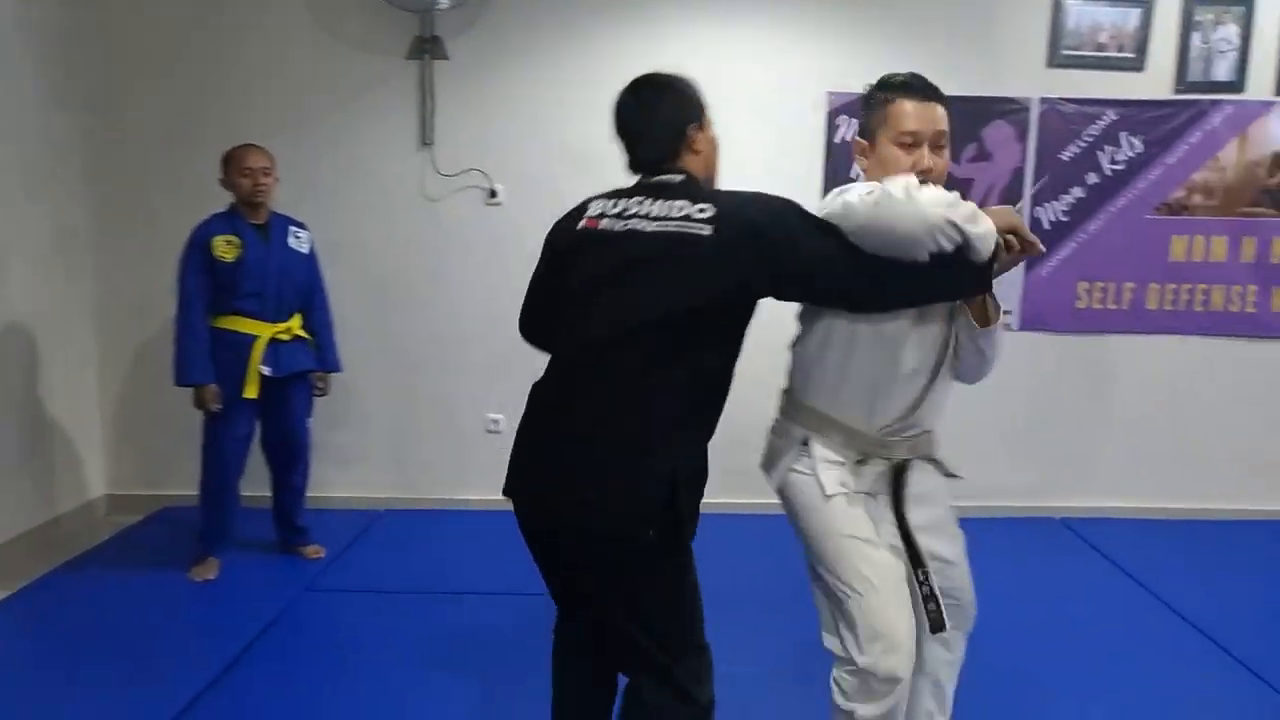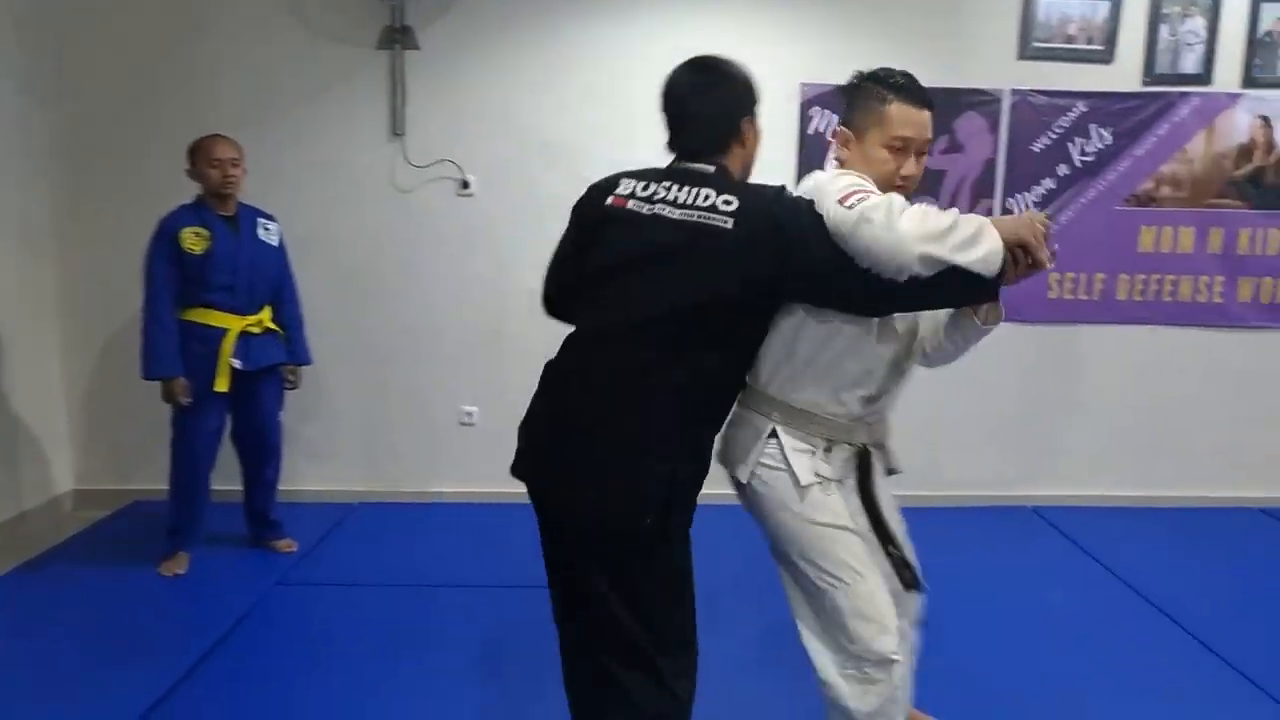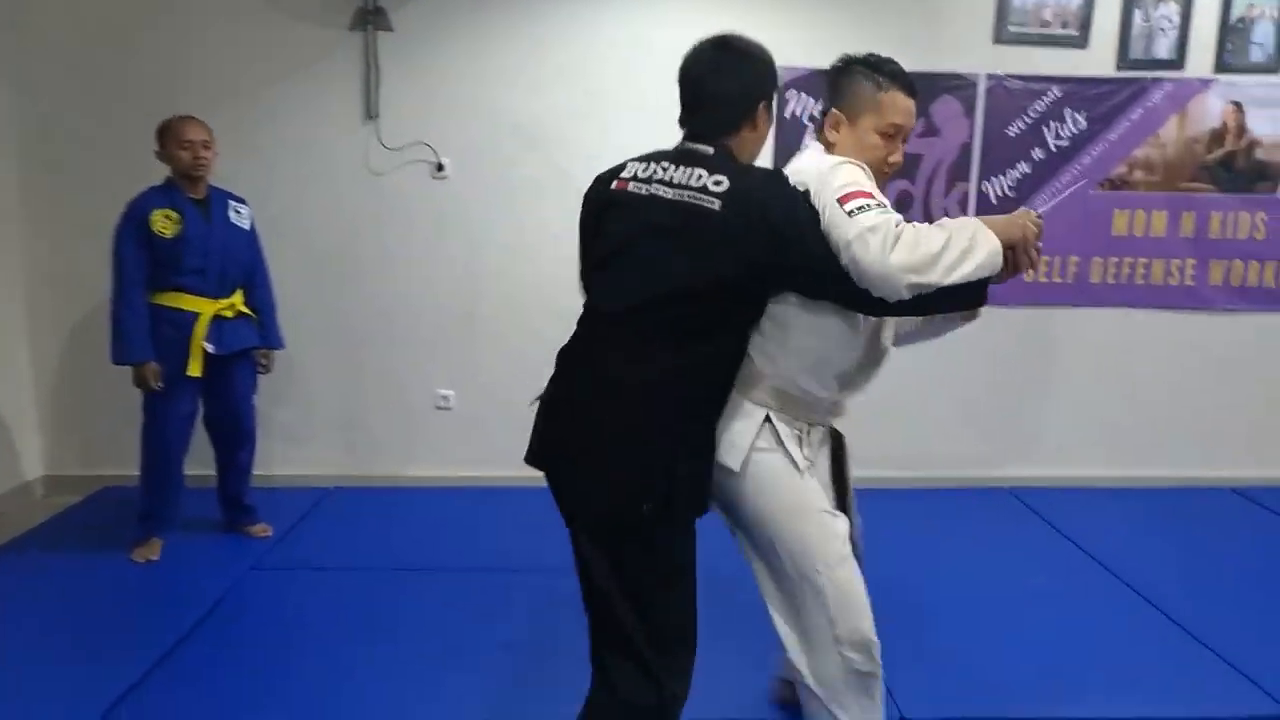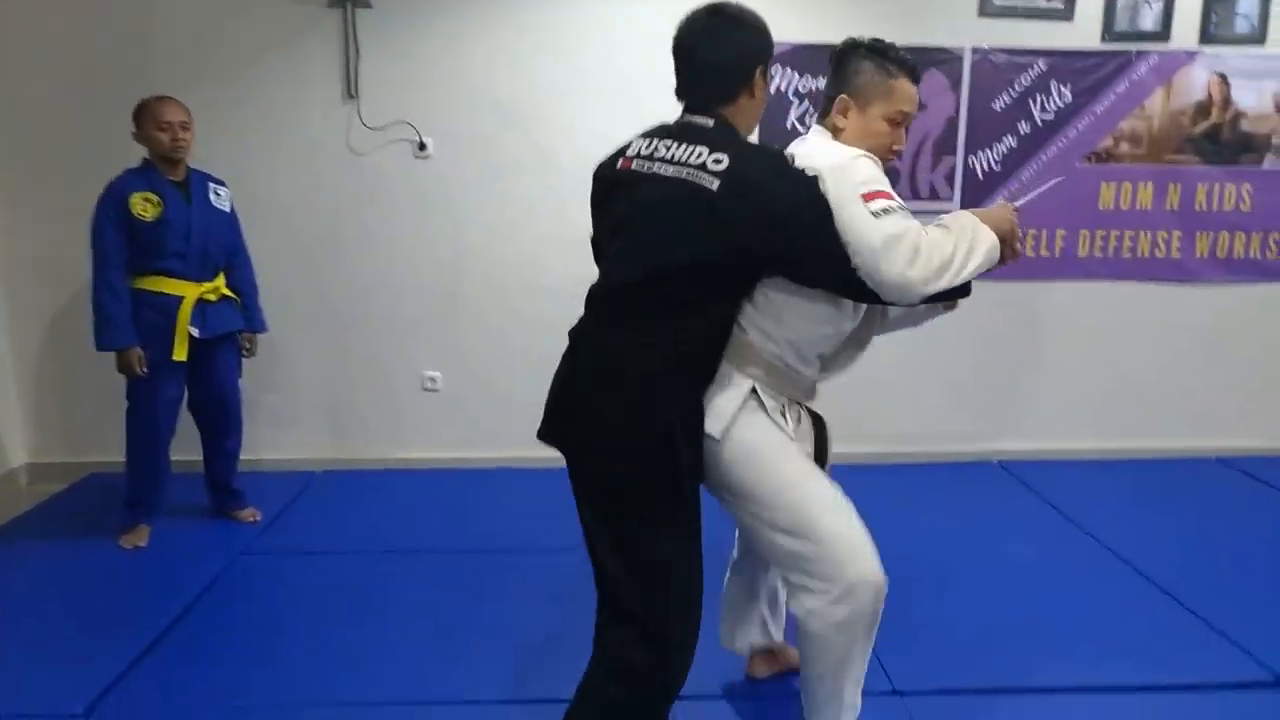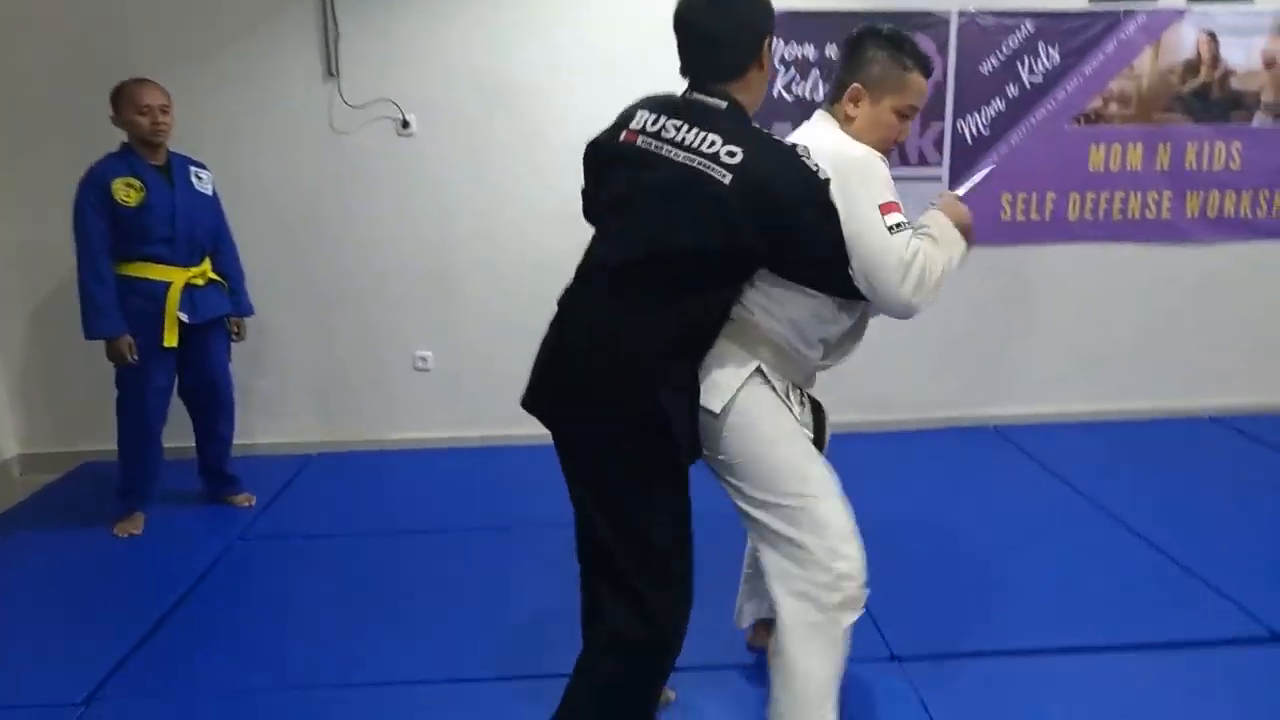
dt=0.1s
person 1, frame 1
left shoulder: (580, 223)
right shoulder: (743, 225)
left elbow: (538, 325)
right elbow: (864, 274)
right wrist: (984, 249)
left hip: (546, 467)
right hip: (629, 484)
left knee: (589, 631)
person 1, frame 2
left shoulder: (608, 197)
right shoulder: (772, 222)
right elbow: (886, 282)
right wrist: (1000, 248)
left hip: (561, 441)
right hip: (634, 465)
left knee: (594, 623)
right knee: (654, 665)
person 1, frame 3
left shoulder: (617, 182)
right shoulder: (761, 205)
right elbow: (876, 280)
left hip: (576, 429)
right hip: (639, 451)
left knee: (623, 617)
right knee: (650, 656)
person 1, frame 4
left shoulder: (630, 159)
right shoulder: (755, 184)
right elbow: (872, 272)
left hip: (597, 400)
right hip: (648, 420)
left knee: (645, 585)
right knee: (652, 621)
person 1, frame 5
left shoulder: (633, 126)
right shoulder: (772, 171)
right elbow: (850, 270)
left hip: (581, 369)
right hip: (628, 395)
left knee: (630, 557)
right knee: (647, 590)
person 2, frame 1
left shoulder: (957, 241)
right shoulder: (851, 213)
left elbow: (971, 368)
left wrist: (979, 315)
right wrist: (983, 225)
left hip: (907, 466)
right hip: (829, 467)
left knee: (947, 612)
right knee: (884, 654)
person 2, frame 2
left shoulder: (866, 211)
right shoulder: (835, 194)
left elbow: (920, 339)
right elbow: (900, 241)
left wrist: (977, 306)
right wrist: (992, 235)
left hip: (841, 451)
right hip: (790, 456)
left knee: (898, 592)
right knee: (870, 641)
person 2, frame 3
left shoulder: (836, 189)
right shoulder: (826, 180)
left elbow: (884, 320)
right elbow: (894, 262)
left wrist: (963, 298)
right wrist: (987, 237)
left hip: (789, 430)
right hip: (761, 436)
left knee: (816, 591)
right knee: (841, 623)
person 2, frame 4
left shoulder: (811, 165)
right shoulder: (842, 167)
left elbow: (872, 296)
right elbow: (903, 269)
left wrist: (944, 278)
right wrist: (978, 232)
left hip: (757, 399)
right hip: (740, 406)
left knee: (780, 534)
right knee: (848, 574)
left ankle: (763, 648)
person 2, frame 5
left shoulder: (808, 151)
right shoulder: (847, 164)
left elbow: (862, 284)
right elbow: (901, 289)
left wrist: (926, 248)
right wrist: (944, 228)
left hip: (744, 376)
right hip: (742, 385)
left knee: (788, 518)
right knee: (829, 564)
left ankle: (766, 621)
person 3, frame 1
left shoulder: (296, 234)
right shoulder: (209, 235)
left elbow: (315, 303)
right elbow: (193, 312)
left wrist: (323, 362)
right wrist: (200, 376)
left hip: (290, 359)
right hip: (232, 361)
left knee: (291, 451)
right knee: (224, 456)
left ankle: (294, 534)
right ankle: (210, 549)
person 3, frame 2
left shoulder: (265, 225)
right shoulder: (176, 227)
left elbow: (285, 294)
right elbow: (160, 304)
left wrist: (293, 354)
right wrist: (168, 369)
left hip: (260, 352)
right hip: (202, 355)
left knee: (263, 445)
right knee: (193, 450)
left ankle: (265, 528)
right ankle: (180, 544)
person 3, frame 3
left shoulder: (236, 209)
right shoulder: (144, 210)
left elbow: (256, 278)
right elbow: (130, 289)
left wrist: (265, 338)
right wrist: (139, 354)
left hip: (232, 336)
right hip: (174, 339)
left knee: (237, 429)
right knee: (166, 436)
left ankle: (240, 513)
right ankle: (153, 530)
person 3, frame 4
left shoulder: (215, 190)
right shoulder: (122, 193)
left elbow: (237, 260)
right elbow: (110, 273)
left wrist: (249, 320)
right wrist: (122, 340)
left hip: (216, 320)
right hip: (156, 324)
left knee: (224, 414)
right knee: (151, 422)
left ankle: (227, 497)
right ankle: (140, 516)
person 3, frame 5
left shoulder: (196, 173)
right shoulder: (103, 179)
left elbow: (221, 244)
right elbow: (94, 261)
left wrist: (236, 304)
right wrist: (110, 328)
left hip: (203, 306)
right hip: (144, 311)
left knee: (215, 399)
right knee: (142, 410)
left ankle: (222, 483)
right ankle: (134, 504)
